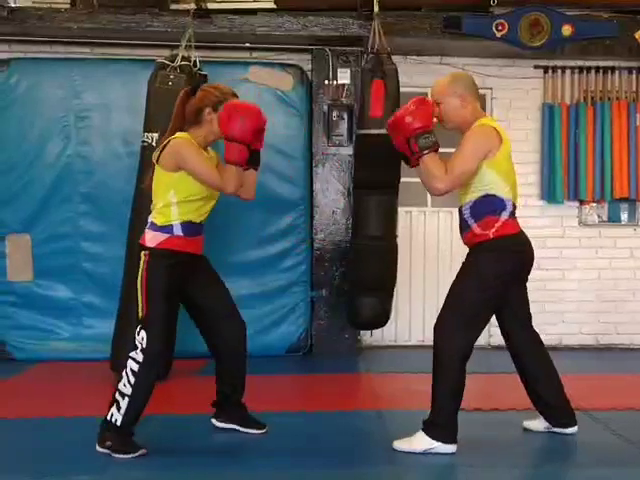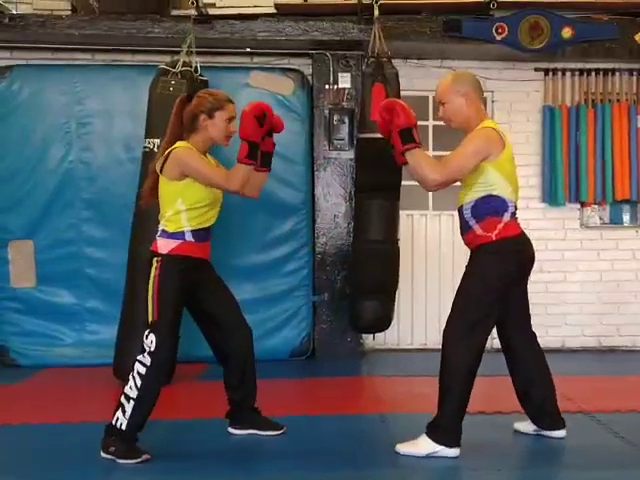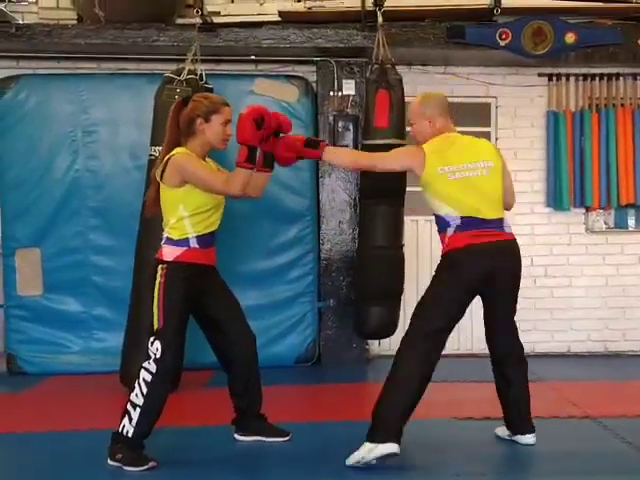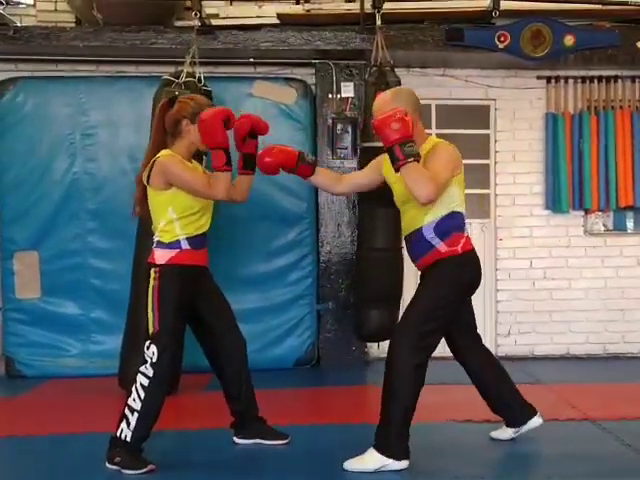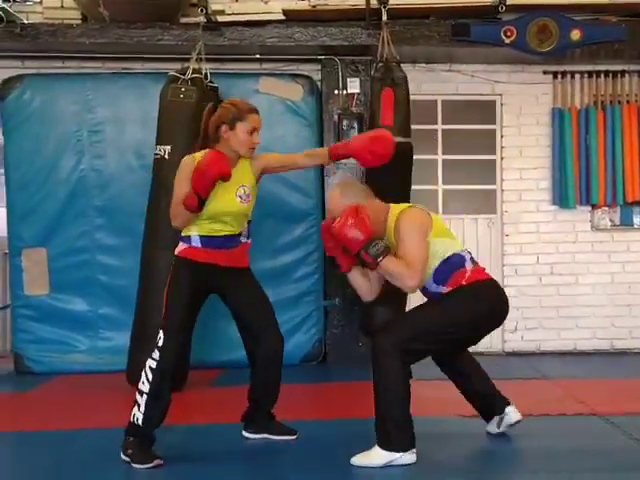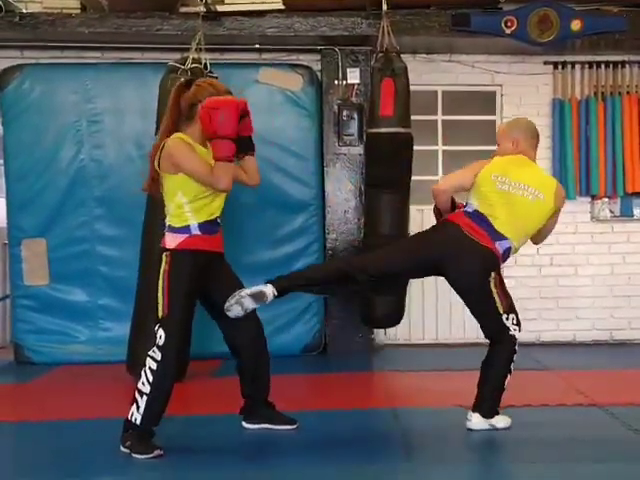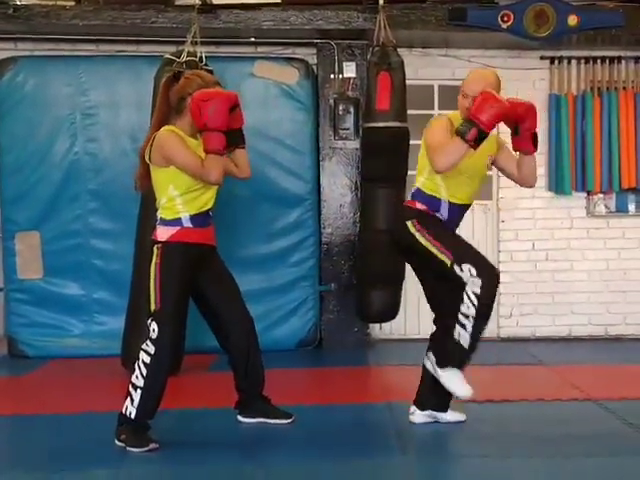
dt=0.7s
person 1, frame 1
left shoulder: (208, 153)
right shoulder: (179, 146)
left elbow: (246, 192)
right elbow: (225, 186)
left wrist: (252, 147)
right wrist: (236, 142)
left hip: (192, 256)
right hip: (161, 256)
left knee: (231, 327)
right knee: (152, 347)
left ankle: (229, 409)
right ankle: (113, 431)
person 1, frame 2
left shoulder: (207, 160)
right shoulder: (181, 154)
left elbow: (251, 189)
right elbow: (234, 183)
left wrist: (265, 145)
right wrist: (250, 141)
left hip: (199, 263)
right hip: (171, 263)
left knee: (238, 334)
right knee: (158, 351)
left ankle: (243, 414)
right ankle: (117, 436)
person 1, frame 3
left shoulder: (206, 164)
right shoulder: (180, 161)
left elbow: (253, 189)
right elbow: (234, 187)
left wrist: (266, 144)
right wrist: (248, 144)
left hip: (205, 269)
right hip: (177, 270)
left knee: (242, 341)
right knee: (164, 357)
left ankle: (249, 421)
right ankle: (124, 444)
person 1, frame 4
left shoulder: (192, 166)
right shoulder: (165, 163)
left elbow: (239, 194)
right elbow: (218, 192)
left wrist: (247, 147)
right wrist: (220, 147)
left hip: (197, 270)
right hip: (170, 271)
left knee: (231, 345)
right knee: (161, 360)
left ankle: (247, 424)
right ankle: (122, 447)
person 1, frame 5
left shoulder: (256, 164)
right shoulder: (192, 164)
left elbow: (310, 158)
right elbow: (178, 220)
left wrist: (351, 147)
right wrist: (201, 189)
left hip: (235, 266)
right hip: (193, 264)
left knee: (267, 341)
right knee: (170, 348)
left ankle: (258, 419)
right ankle: (138, 437)
person 1, frame 6
left shoulder: (209, 148)
right shoulder: (176, 146)
left elbow: (252, 179)
right elbow: (222, 182)
left wrist: (242, 137)
right wrist: (224, 137)
left hip: (212, 254)
right hip: (183, 255)
left knee: (249, 329)
right knee: (171, 342)
left ankle: (257, 408)
right ankle: (136, 431)
person 1, frame 7
left shoulder: (200, 140)
right shoulder: (166, 138)
left elbow: (242, 171)
right elbow: (212, 176)
left wrist: (233, 129)
right wrist: (215, 129)
left hip: (204, 247)
right hip: (174, 248)
left knee: (239, 323)
right knee: (163, 335)
left ankle: (252, 402)
right ankle: (130, 425)
person 2, frame 1
left shoulder: (483, 132)
right shoulder: (481, 137)
left elbow: (441, 186)
right elbow: (436, 184)
left wrist: (424, 139)
right wrist: (414, 150)
left hip: (495, 251)
right hip: (507, 249)
left knee: (451, 332)
right knee: (520, 333)
left ankle: (440, 433)
right ankle: (559, 415)
person 2, frame 2
left shoulder: (485, 136)
right shoulder: (480, 139)
left elbow: (436, 176)
right elbow: (432, 181)
left wrist: (406, 137)
right wrist: (402, 145)
left hip: (498, 252)
right hip: (506, 251)
left knee: (460, 337)
right knee: (517, 335)
left ankle: (443, 436)
right ankle: (548, 419)
person 2, frame 3
left shoulder: (423, 154)
right shoulder: (490, 150)
left elbow: (360, 160)
right elbow: (509, 200)
left wrist: (309, 147)
left hip: (465, 259)
right hip: (505, 253)
left knee: (420, 342)
right knee: (504, 339)
left ankle: (384, 435)
right ankle: (520, 425)
person 2, frame 4
left shoulder: (442, 152)
right shoulder: (389, 162)
left elbow: (426, 193)
right elbow: (340, 184)
left wrist: (401, 149)
right wrist: (298, 163)
left hip: (454, 266)
right hip: (443, 269)
left knee: (406, 347)
right knee: (467, 345)
left ankle: (390, 450)
right ankle: (521, 414)
person 2, frame 5
left shoulder: (408, 218)
right shoulder: (383, 230)
left elbow: (411, 280)
right elbow: (369, 293)
left wrist: (370, 249)
right wrist: (345, 258)
left hip: (477, 298)
right hip: (484, 299)
left knee: (388, 345)
right knee: (447, 350)
left ankle: (396, 445)
right ankle: (499, 409)
person 2, frame 6
left shoulder: (488, 165)
right shoulder: (555, 191)
left elbow: (441, 189)
right elbow: (538, 237)
left hip: (441, 240)
right hip: (478, 260)
left knee: (354, 268)
right knee: (504, 337)
left ankle: (272, 288)
right ankle: (485, 413)
person 2, frame 7
left shoulder: (495, 140)
right shoulder: (443, 124)
left elbow: (527, 179)
right elbow: (439, 162)
left wrist: (525, 135)
right wrist: (474, 128)
left hip: (440, 231)
right hip: (416, 222)
left knee: (450, 315)
right knee: (482, 278)
left ankle: (431, 405)
right ankle: (446, 360)
